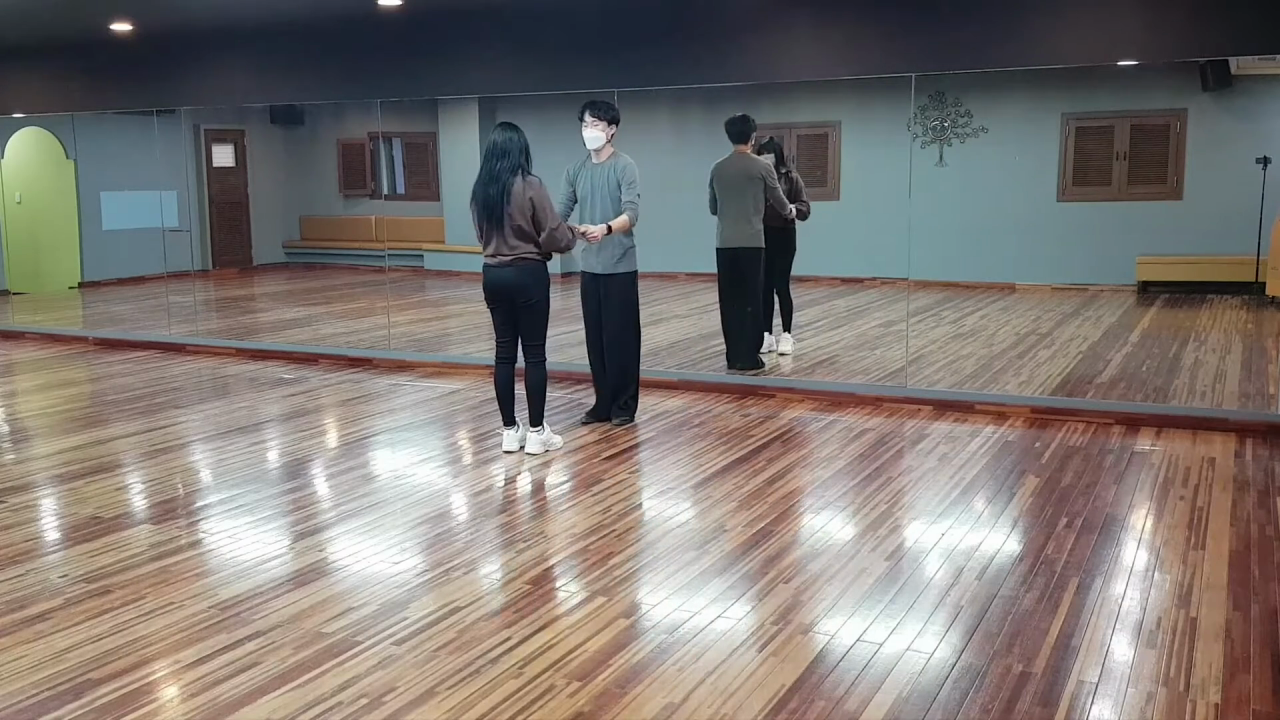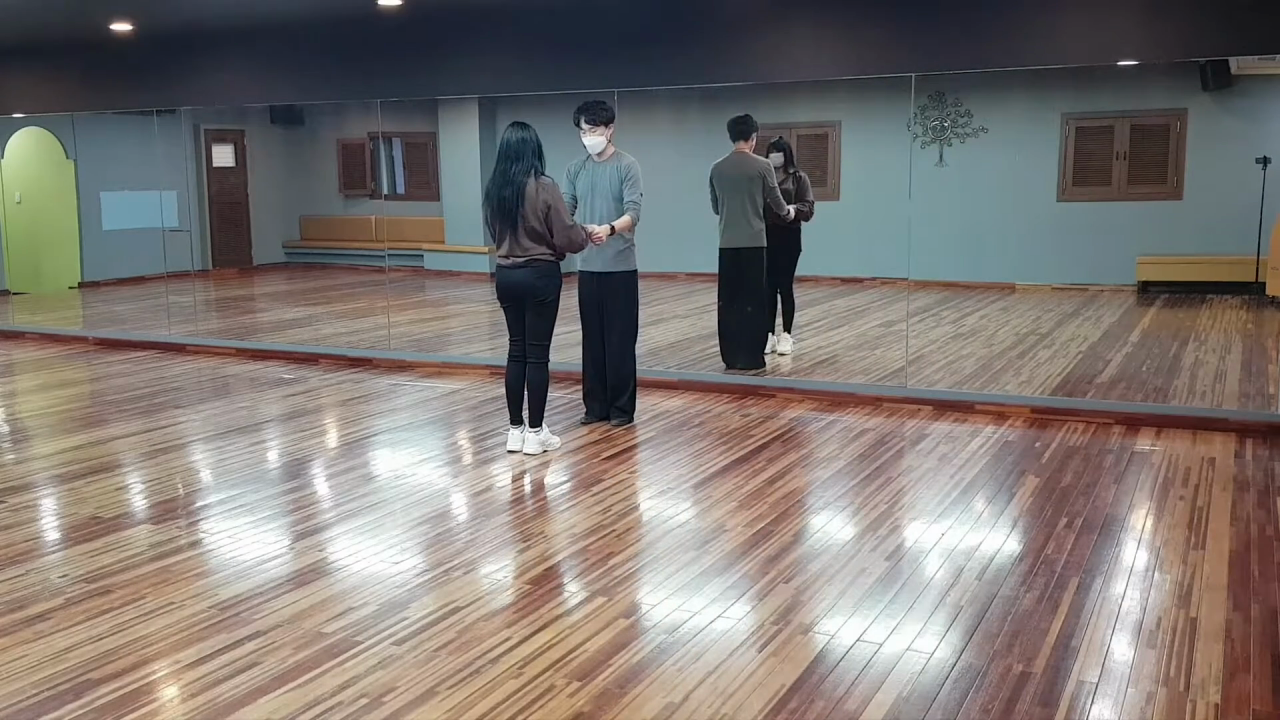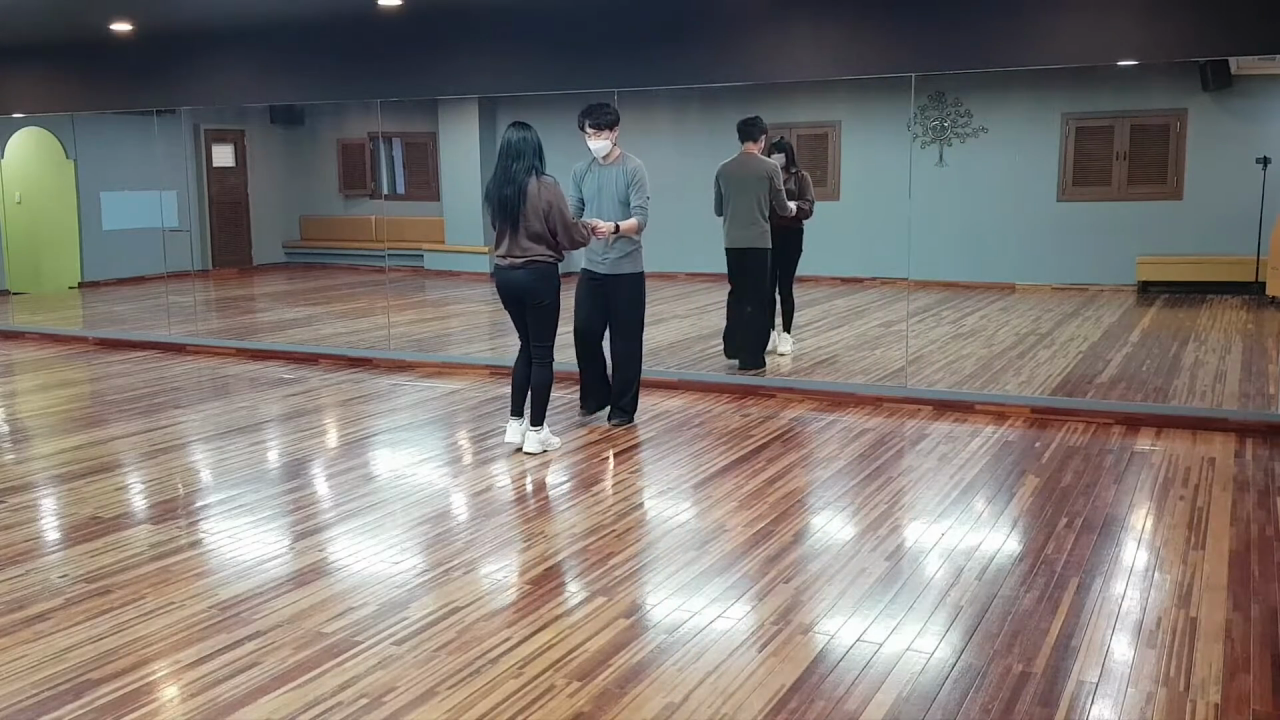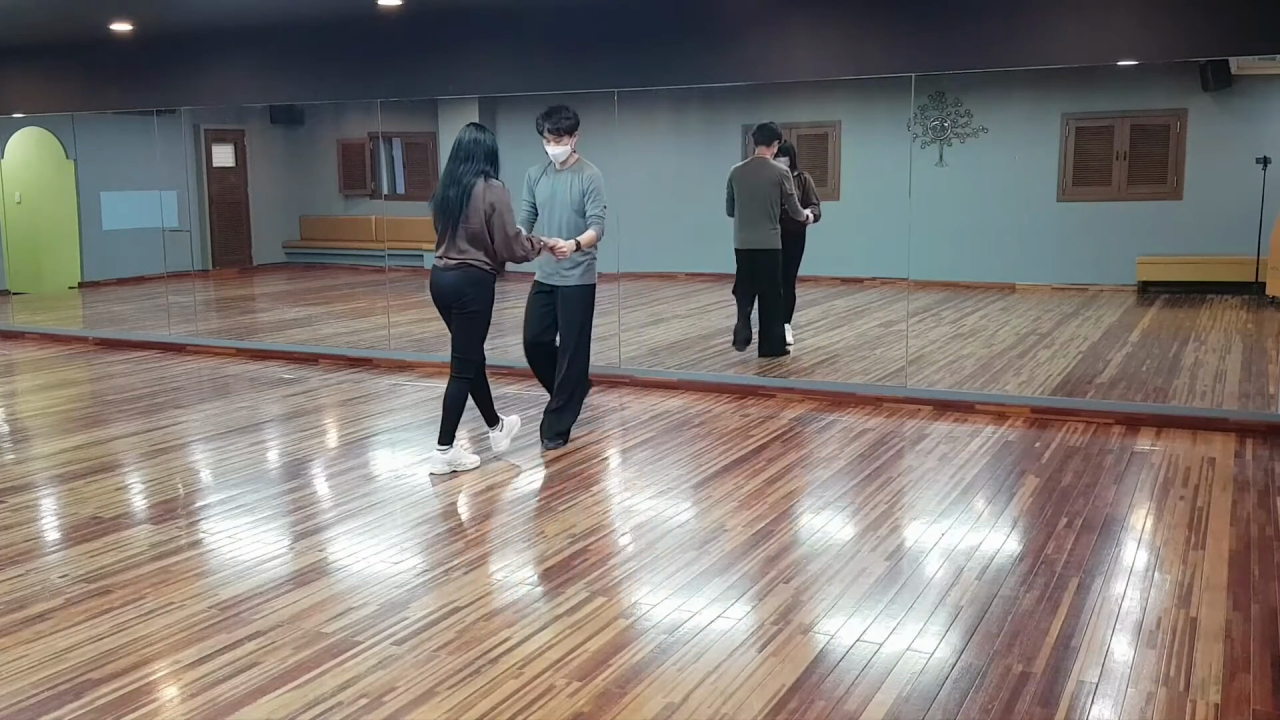
dt=1s
person 1, frame 1
left shoulder: (481, 189)
right shoulder: (530, 186)
right elbow: (554, 237)
right wrist: (571, 234)
left hip: (493, 275)
right hip: (527, 274)
left knee: (504, 352)
right knee: (534, 354)
left ankle: (510, 430)
right ankle: (536, 431)
person 1, frame 2
left shoulder: (494, 188)
right shoulder: (543, 187)
right elbow: (566, 238)
right wrist: (585, 233)
left hip: (506, 275)
right hip: (539, 276)
left knee: (516, 351)
right knee: (537, 354)
left ankle: (515, 429)
right ankle: (535, 433)
person 1, frame 3
left shoulder: (495, 187)
right shoulder: (545, 186)
right elbow: (569, 235)
right wrist: (588, 229)
left hip: (505, 274)
right hip: (538, 275)
left knee: (526, 347)
right knee: (542, 353)
left ankle: (515, 422)
right ankle: (536, 432)
person 1, frame 4
left shoulder: (446, 189)
right shoulder: (492, 190)
right elbow: (511, 246)
right wrist: (540, 244)
left hip: (442, 278)
right hip: (472, 282)
left knee: (471, 357)
right knee: (464, 366)
left ankle: (496, 426)
right ankle: (444, 450)
person 2, frame 1
left shoulder: (625, 167)
right shoulder: (576, 170)
left elbow: (632, 214)
right elbow: (562, 211)
left wrist: (604, 229)
left hip: (620, 267)
right hip: (590, 267)
left knee: (621, 336)
right knee: (595, 338)
left ankle: (623, 406)
right ankle: (604, 403)
person 2, frame 2
left shoulder: (627, 166)
right shoulder: (575, 169)
left elbow: (633, 213)
right elbow: (565, 210)
left wrist: (609, 229)
left hip: (620, 267)
right hip: (587, 266)
left knee: (620, 338)
right knee: (592, 338)
left ankle: (622, 407)
right ankle: (596, 405)
person 2, frame 3
left shoulder: (633, 168)
right shoulder: (580, 171)
left elbow: (640, 218)
right elbow: (572, 213)
left wrist: (613, 227)
left hip: (626, 268)
right hip: (592, 267)
left knee: (625, 339)
right knee: (585, 333)
left ankle: (623, 407)
right ankle: (594, 397)
person 2, frame 4
left shoulder: (589, 176)
right shoulder: (535, 175)
left elbow: (598, 226)
right elbow: (526, 219)
left wrist: (574, 244)
left hip: (577, 278)
right hip: (544, 276)
left knee: (571, 352)
right knee: (535, 342)
left ankle: (556, 427)
right ankle: (571, 396)
person 3, frame 1
left shoulder: (717, 169)
right shoulder: (762, 167)
right elbow: (780, 203)
right wrist: (790, 211)
left hip: (724, 243)
right hip: (751, 242)
left knee: (729, 301)
right knee: (750, 301)
left ankle: (734, 355)
right ankle: (747, 358)
person 3, frame 2
left shoulder: (717, 169)
right shoulder: (761, 166)
right elbow: (776, 202)
right wrist: (788, 212)
left hip: (726, 243)
right hip: (753, 243)
left knee: (728, 301)
right knee: (753, 301)
left ankle: (731, 357)
right ankle: (750, 358)
person 3, frame 3
left shoulder: (724, 169)
right shoulder: (769, 168)
left elbow: (718, 210)
right elbow: (781, 207)
right wrist: (791, 209)
left hip: (732, 242)
right hip: (757, 242)
left knee: (737, 295)
right knee: (755, 300)
left ankle: (733, 348)
right ankle: (751, 358)
person 3, frame 4
left shoulder: (736, 172)
right shoulder: (780, 173)
left elbow: (730, 210)
right elbow: (793, 210)
right wrist: (807, 217)
left hip: (742, 243)
right hip: (768, 244)
left knee: (743, 293)
right knee: (770, 296)
left ankle: (742, 333)
right ankle: (772, 345)
person 4, frame 1
left shoulder: (791, 177)
left elbow: (804, 208)
left wrist: (794, 210)
left hip: (783, 238)
right hip: (760, 238)
left knee: (781, 287)
right knee: (764, 288)
left ankle: (786, 335)
right ankle: (767, 335)
person 4, frame 2
left shoulder: (799, 178)
left elbow: (808, 208)
left wrist: (793, 209)
left hip: (788, 238)
right hip: (765, 237)
left knee: (785, 287)
right knee: (768, 288)
left ankle: (786, 335)
right ankle: (769, 335)
person 4, frame 3
left shoulder: (801, 177)
left elbow: (808, 206)
left wrist: (793, 207)
left hip: (791, 236)
right hip: (767, 236)
left knee: (785, 287)
right knee: (767, 286)
left ankle: (786, 335)
right ankle: (770, 332)
person 4, frame 4
left shoulder: (803, 179)
left elbow: (814, 206)
left wrist: (809, 214)
left hip: (794, 237)
left knee: (789, 283)
left ankle: (786, 326)
